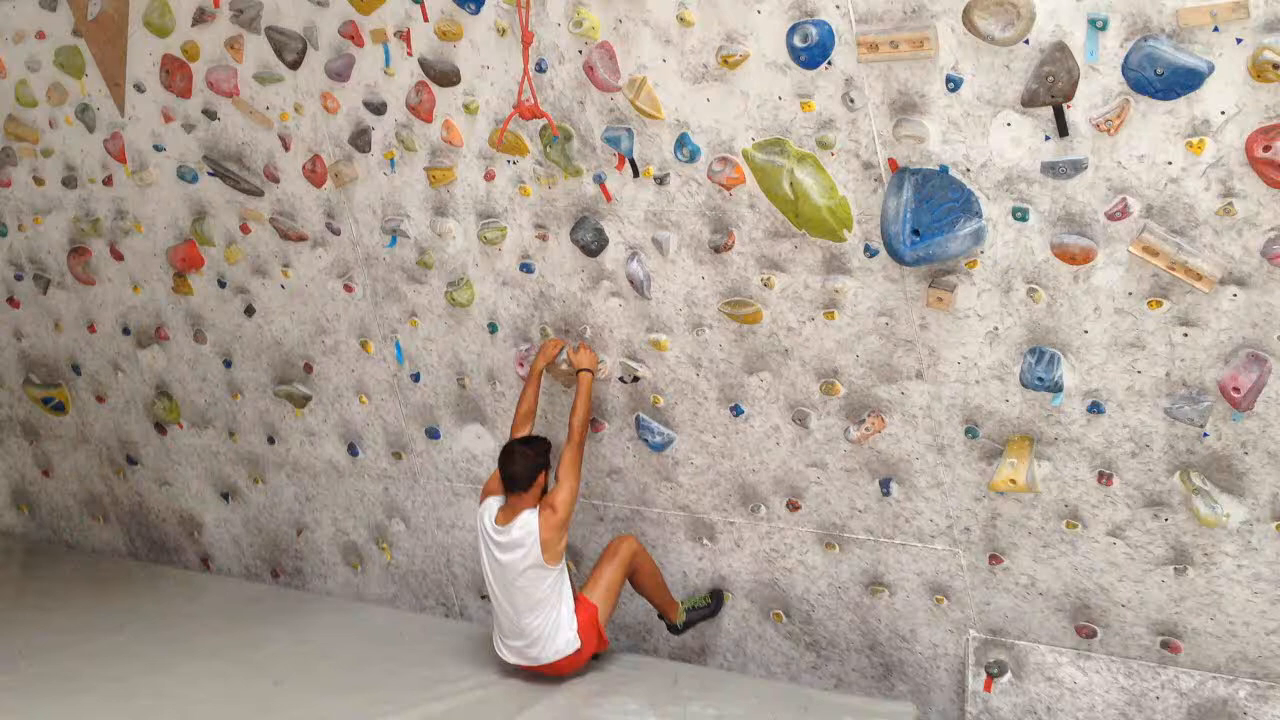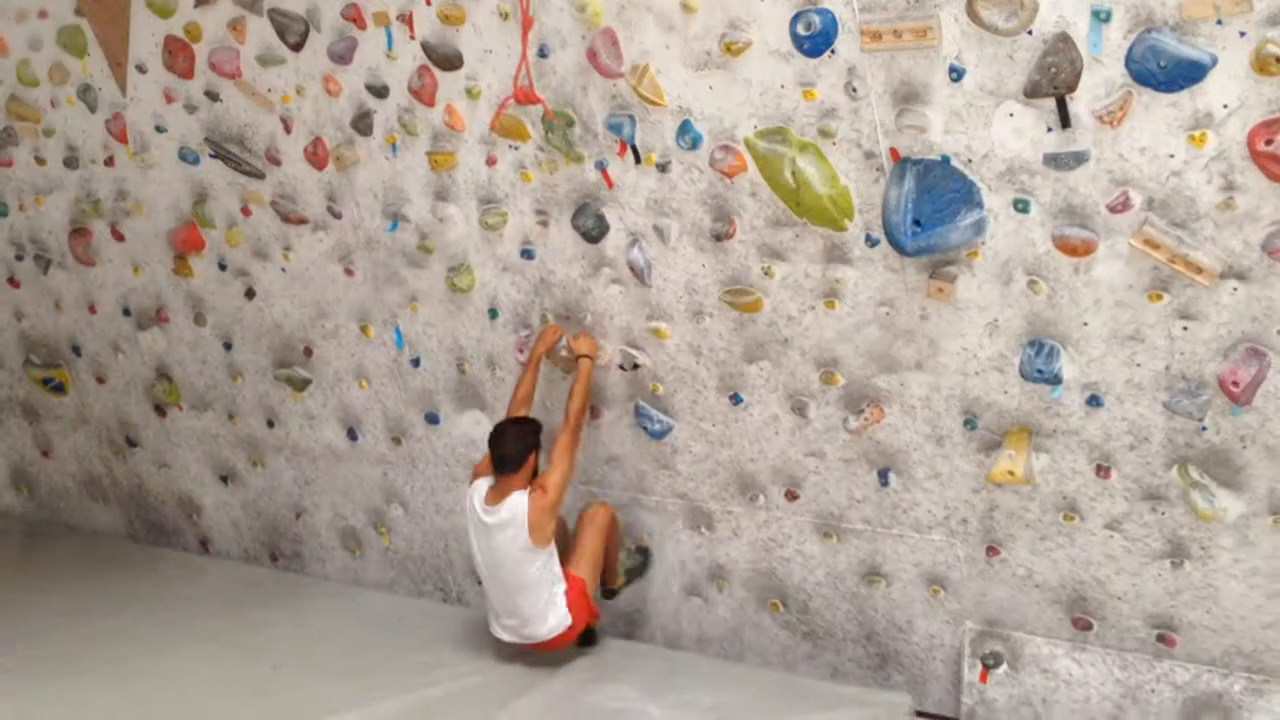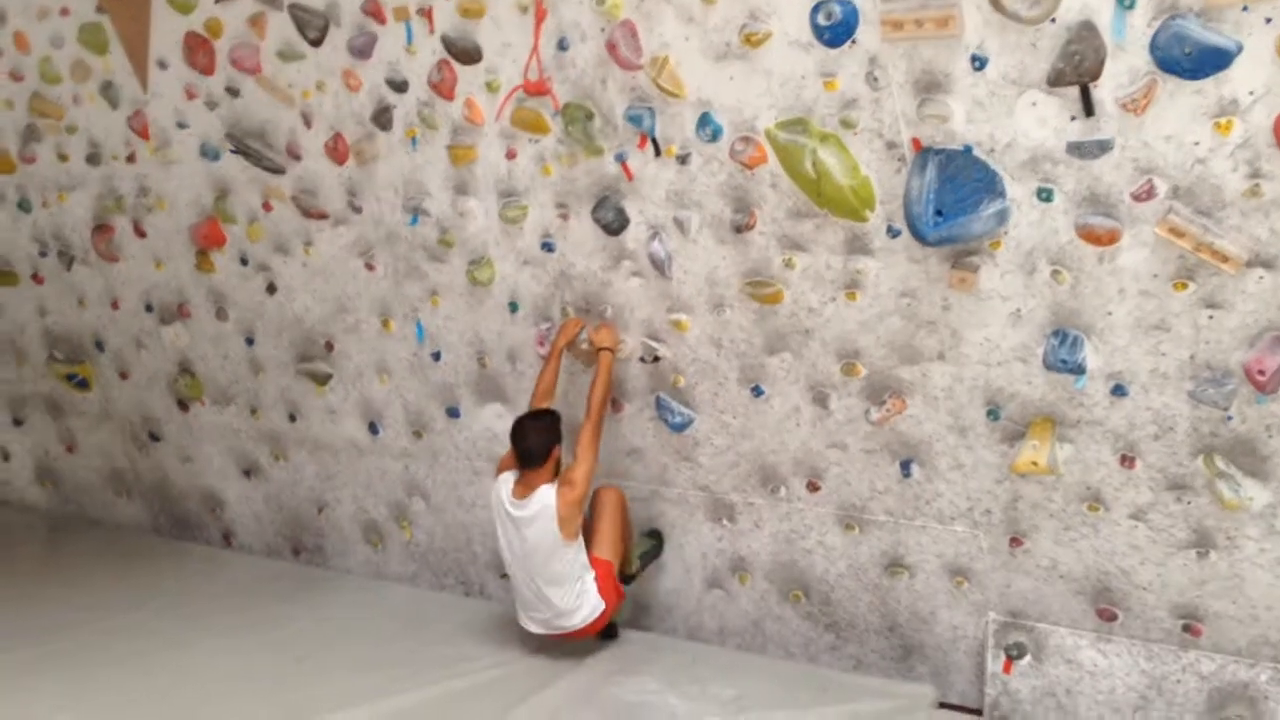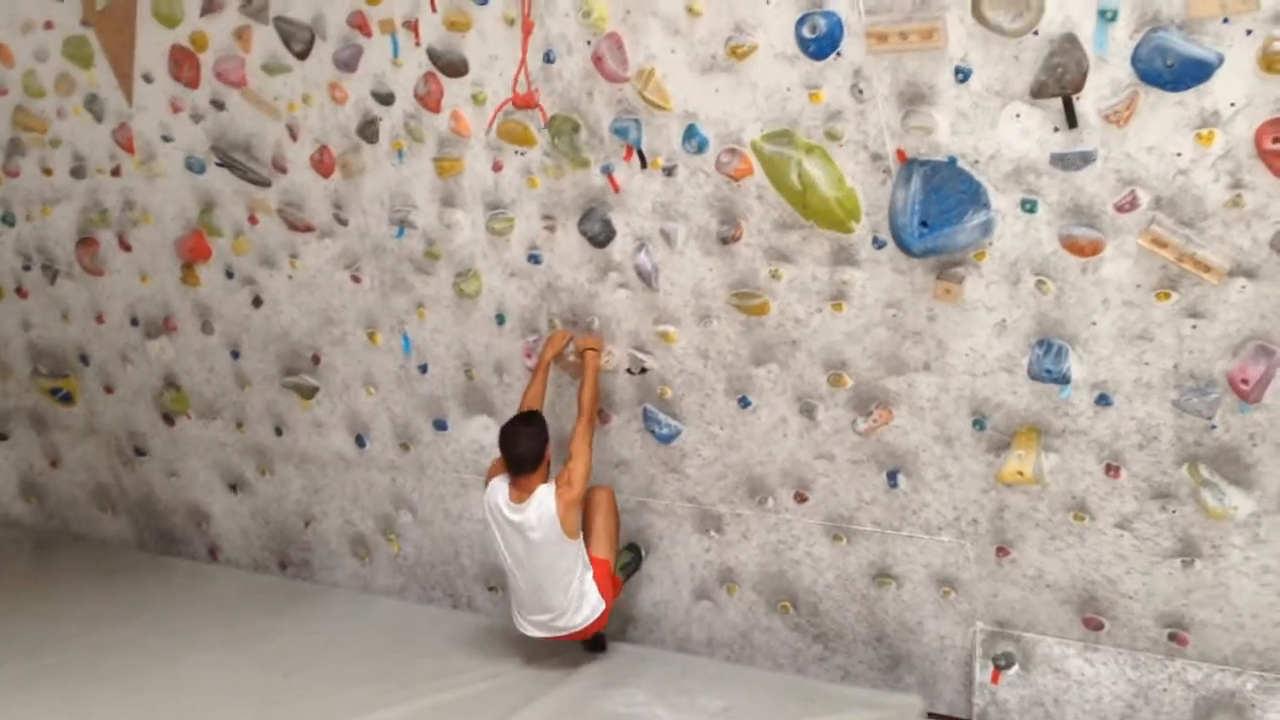
dt=0.3s
person 1, frame 1
left shoulder: (488, 507)
right shoulder: (548, 522)
left elbow: (519, 436)
right elbow: (575, 441)
left wrist: (538, 367)
right wrist: (585, 373)
left hip: (512, 653)
right hip: (561, 655)
right knee: (627, 547)
right ankle: (675, 615)
person 1, frame 2
left shoulder: (478, 486)
right shoulder: (539, 503)
left elbow: (517, 414)
right elbow: (571, 426)
left wrist: (537, 353)
right wrist: (585, 359)
left hip: (506, 629)
right hip: (555, 630)
right knee: (600, 515)
left ankle: (581, 626)
right ankle: (612, 580)
person 1, frame 3
left shoulder: (502, 482)
right shoulder: (566, 497)
left elbow: (536, 410)
right elbow: (593, 419)
left wrist: (558, 346)
right wrist: (605, 352)
left hip: (537, 623)
right hip: (586, 617)
right knee: (609, 493)
right ankle: (629, 564)
person 1, frame 4
left shoulder: (493, 486)
right shoulder: (564, 496)
left elbow: (524, 417)
right elbow: (586, 419)
left wrist: (547, 357)
right wrist: (590, 355)
left hip: (531, 626)
right hip: (584, 619)
right knee: (600, 494)
right ankle: (614, 573)
